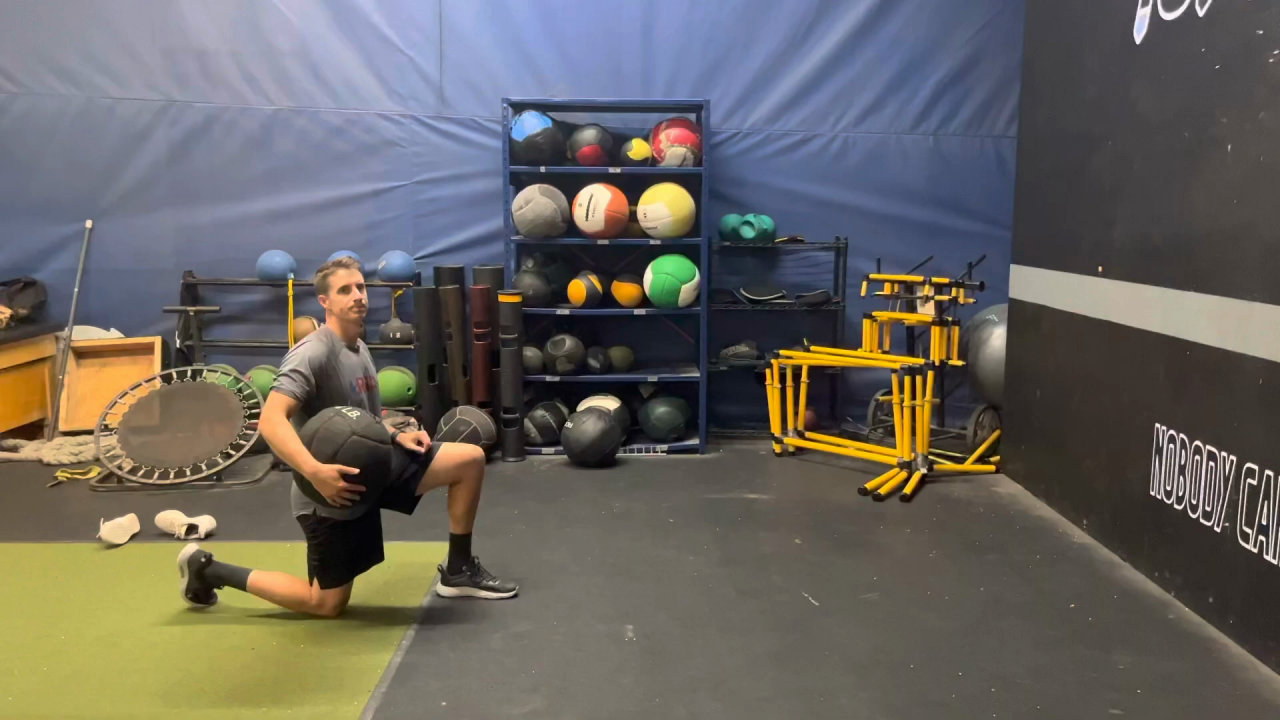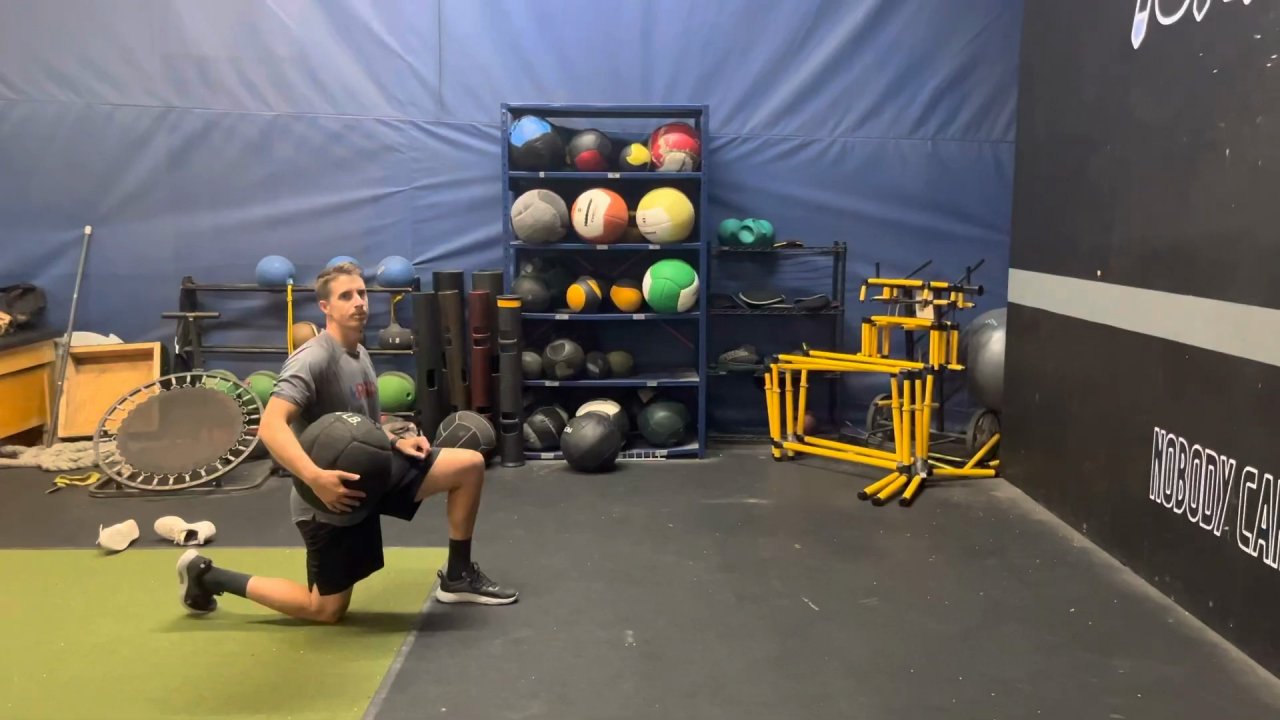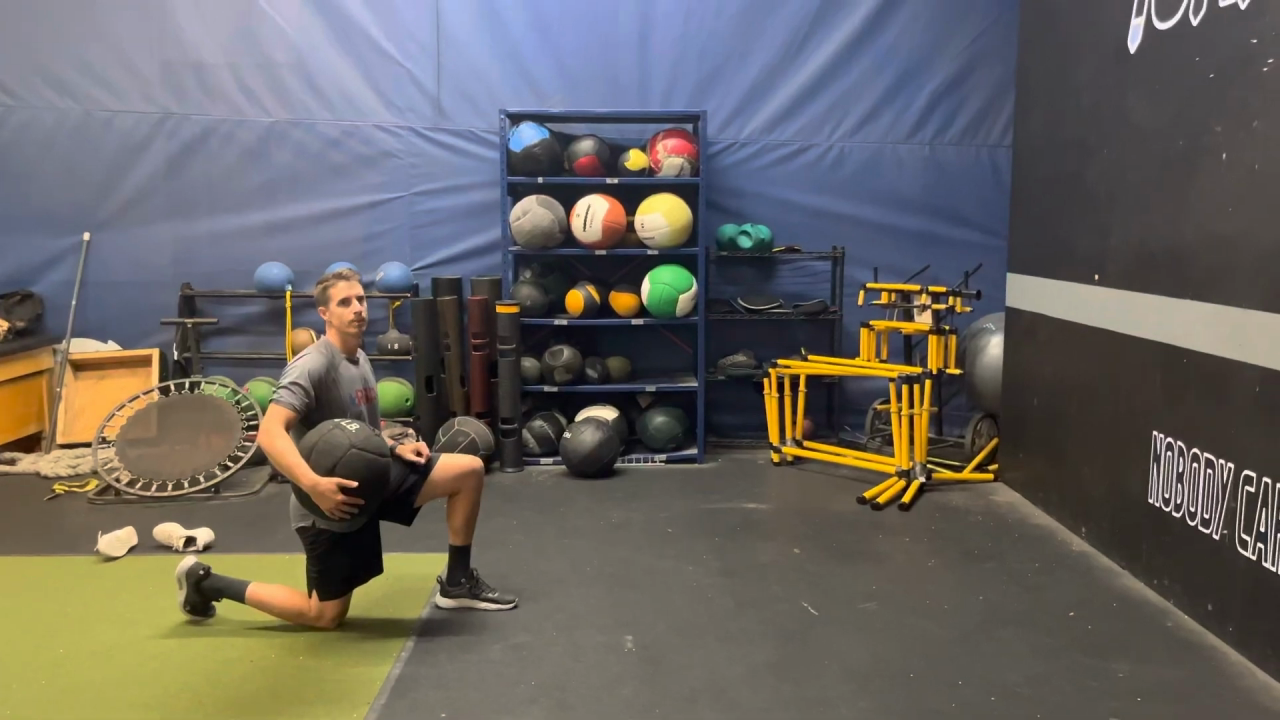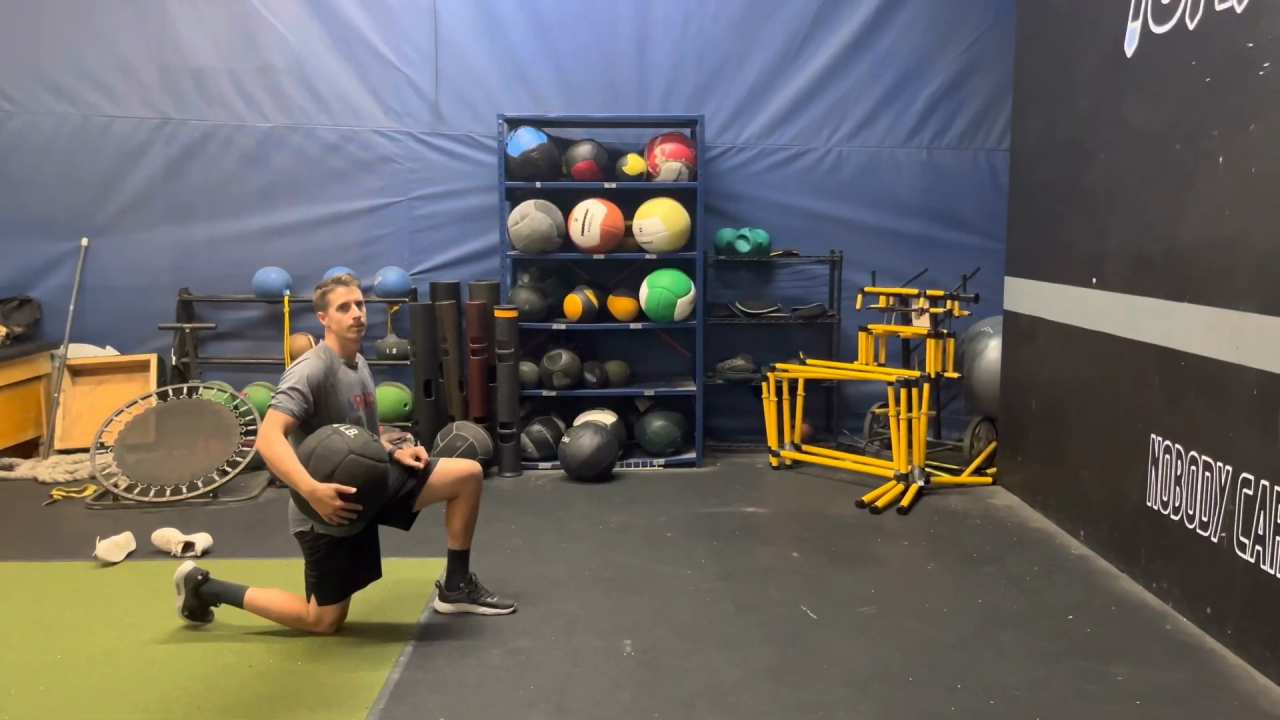
dt=0.2s
person 1, frame 1
left shoulder: (359, 348)
right shoulder: (312, 354)
right elbow: (270, 420)
left wrist: (397, 435)
right wrist: (314, 472)
right hip: (332, 492)
left knee: (470, 459)
right knee: (327, 603)
left ankle: (458, 572)
right ankle: (208, 570)
person 1, frame 2
left shoulder: (360, 353)
right shoulder: (313, 359)
right elbow: (271, 426)
left wrist: (396, 441)
right wrist: (315, 478)
right hip: (331, 498)
left knee: (470, 464)
right knee: (327, 609)
left ankle: (458, 577)
right ankle: (207, 576)
person 1, frame 3
left shoulder: (360, 359)
right shoulder: (312, 366)
right elbow: (270, 433)
left wrist: (395, 447)
right wrist: (314, 485)
right hip: (331, 504)
left knee: (469, 470)
right knee: (326, 615)
left ankle: (458, 583)
right ankle: (205, 582)
person 1, frame 4
left shoulder: (359, 363)
right shoulder: (311, 371)
right elbow: (268, 438)
left wrist: (395, 451)
right wrist: (312, 491)
right hip: (330, 508)
left knee: (468, 474)
right knee: (325, 619)
left ankle: (457, 588)
right ankle: (206, 588)
